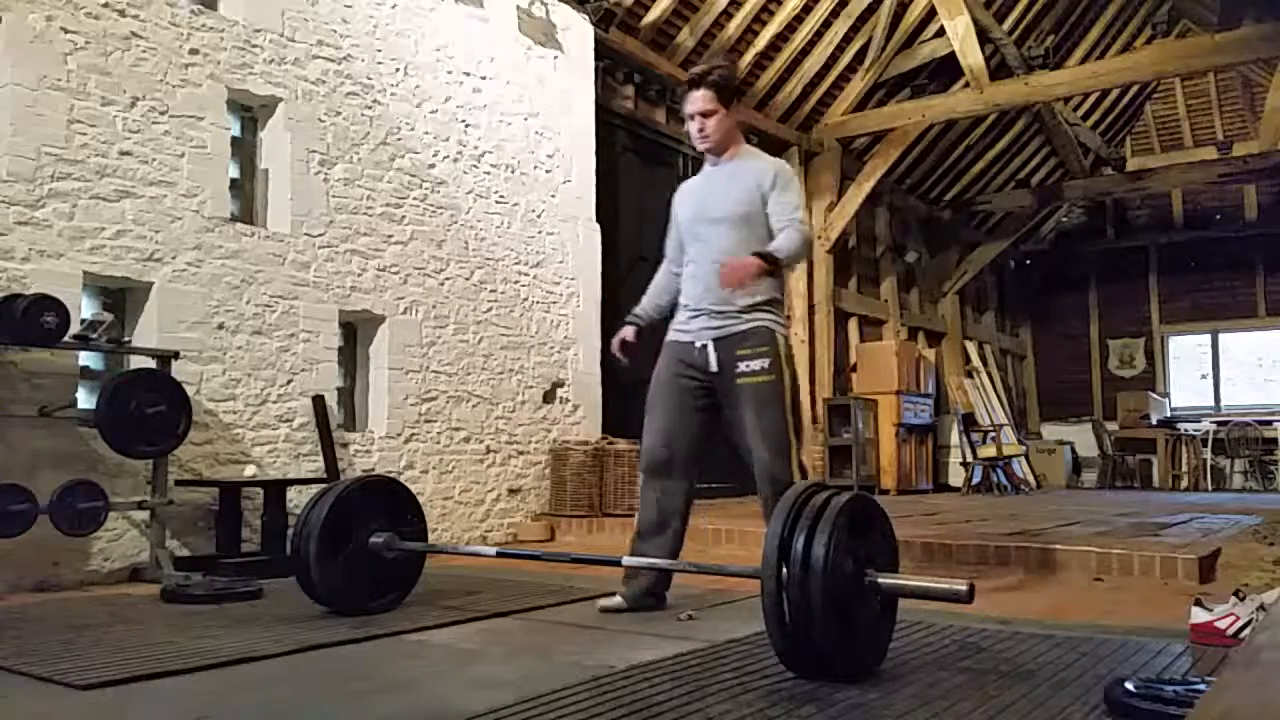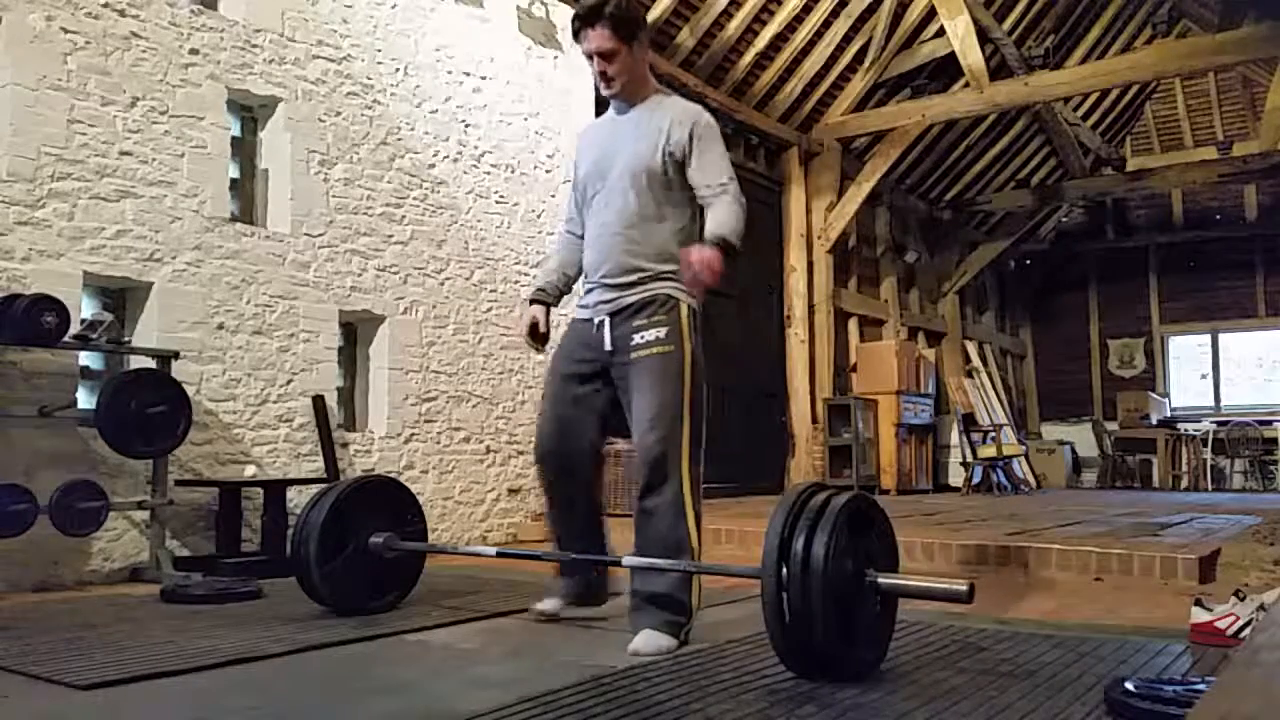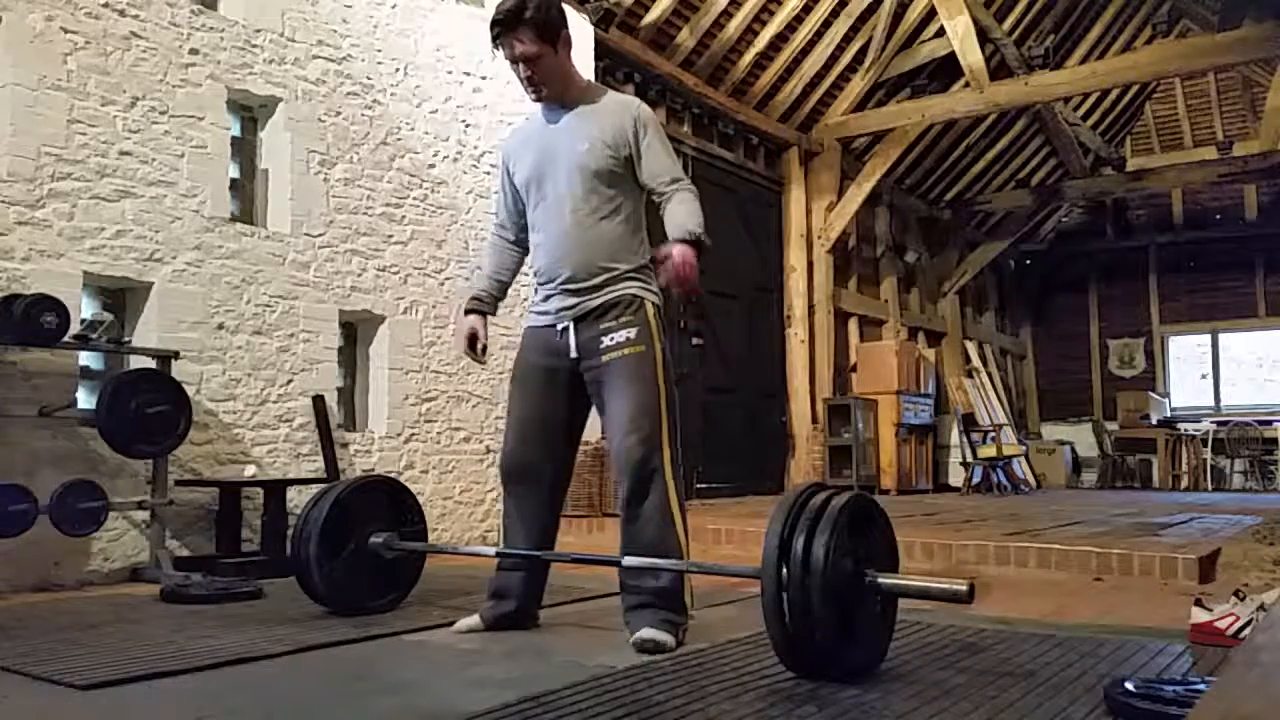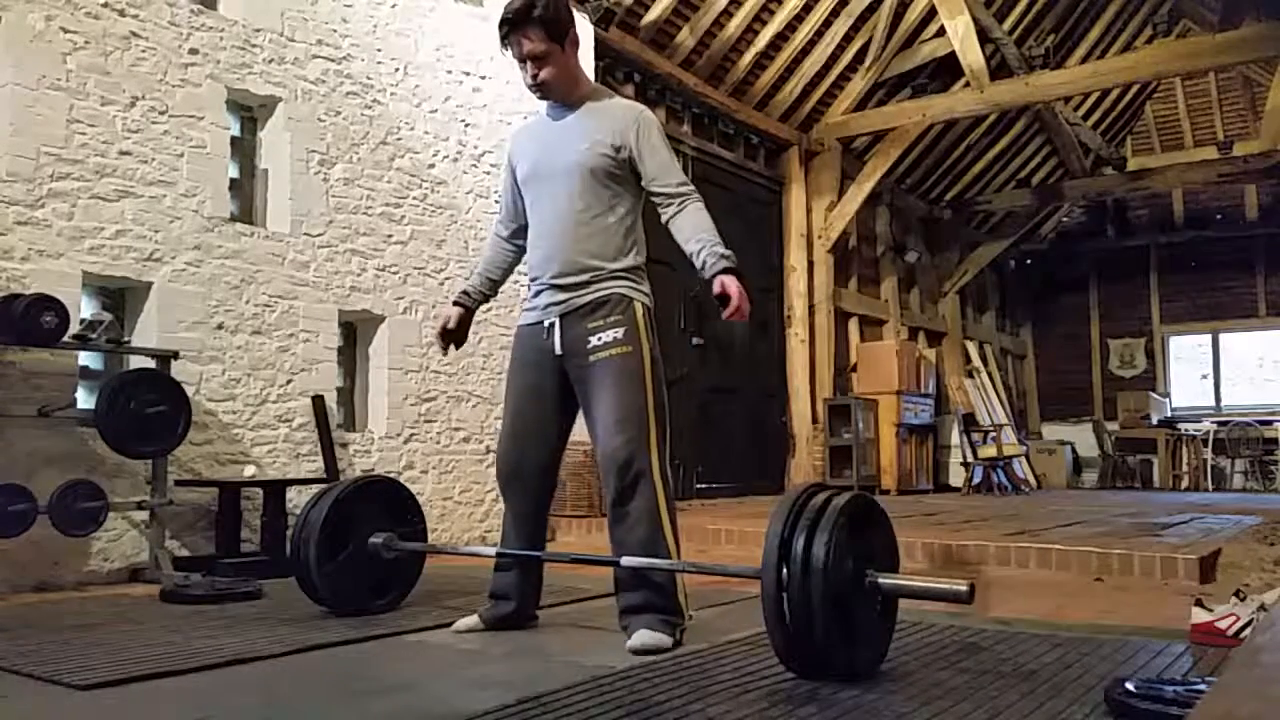
dt=1s
person 1, frame 1
left shoulder: (771, 172)
right shoulder: (686, 192)
left elbow: (796, 233)
left wrist: (762, 260)
right wrist: (636, 320)
left hip: (750, 337)
right hip: (686, 342)
left knee: (772, 464)
right knee: (662, 459)
right ankle: (645, 582)
person 1, frame 2
left shoulder: (685, 120)
right shoulder: (589, 138)
left elbow: (723, 198)
left wrist: (716, 244)
right wrist: (543, 294)
left hip: (655, 310)
right hip: (587, 315)
left knee: (658, 457)
right knee: (559, 449)
left ankle: (662, 612)
right ankle: (583, 578)
person 1, frame 3
left shoulder: (626, 115)
right shoulder: (517, 143)
left elbow: (675, 189)
right elbow: (508, 236)
left wrist: (686, 242)
right wrist: (479, 304)
left hip: (621, 313)
right hip: (547, 324)
left knee: (641, 458)
right knee: (526, 463)
left ankle: (656, 611)
right ankle: (513, 600)
person 1, frame 4
left shoulder: (628, 119)
right shoulder: (524, 140)
left elbow: (678, 202)
right elbow: (507, 233)
left wrist: (720, 268)
right wrist: (467, 299)
left hip: (611, 310)
right hip: (539, 319)
left knee: (628, 458)
right knee: (521, 464)
left ankle: (653, 612)
right ankle: (512, 600)
